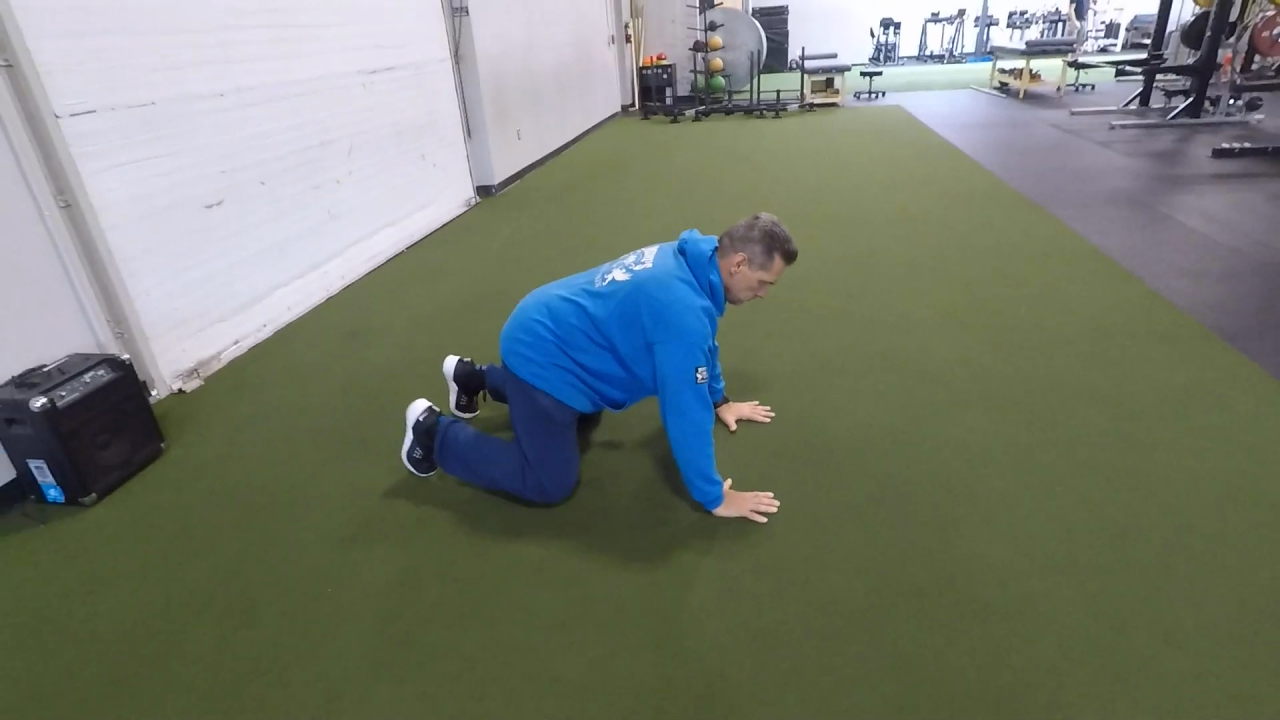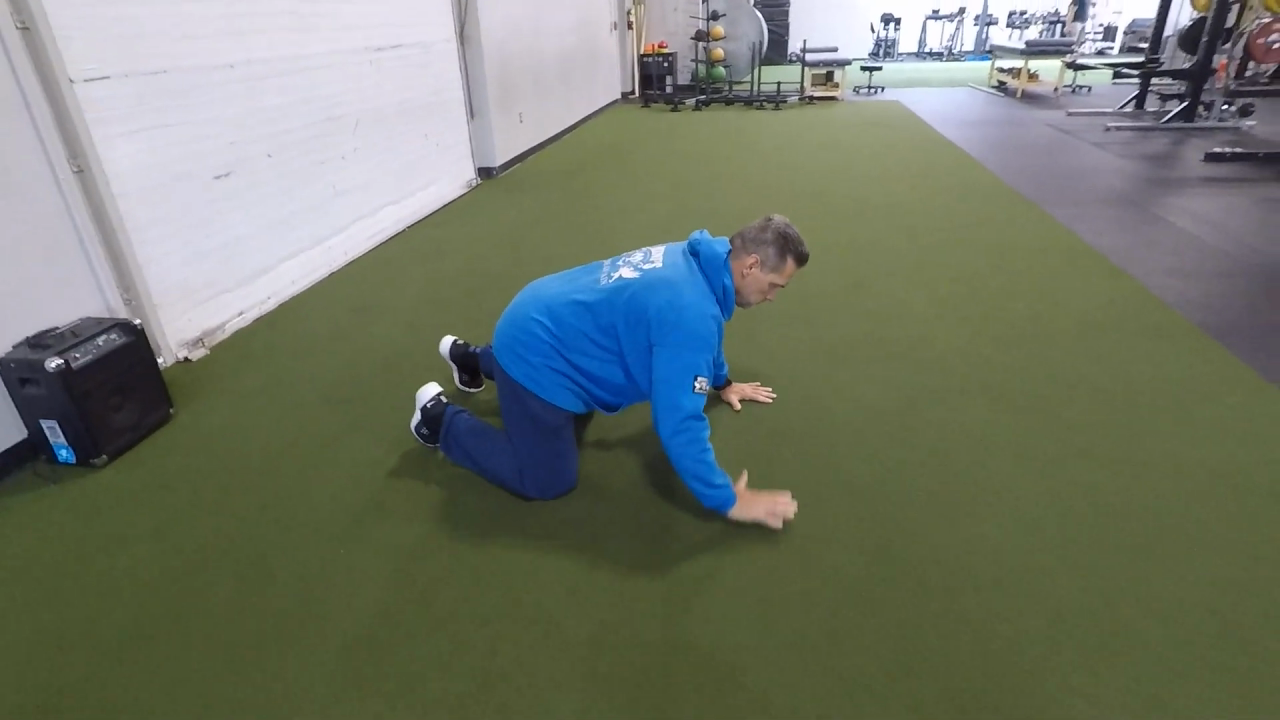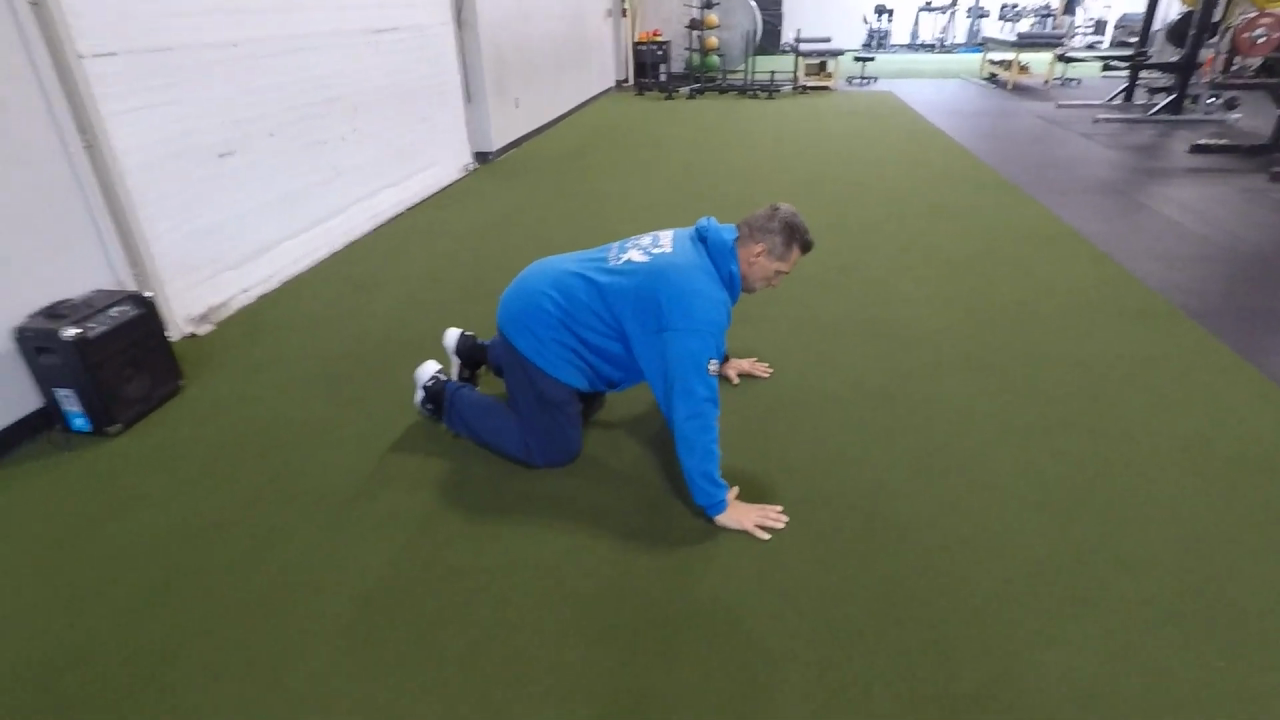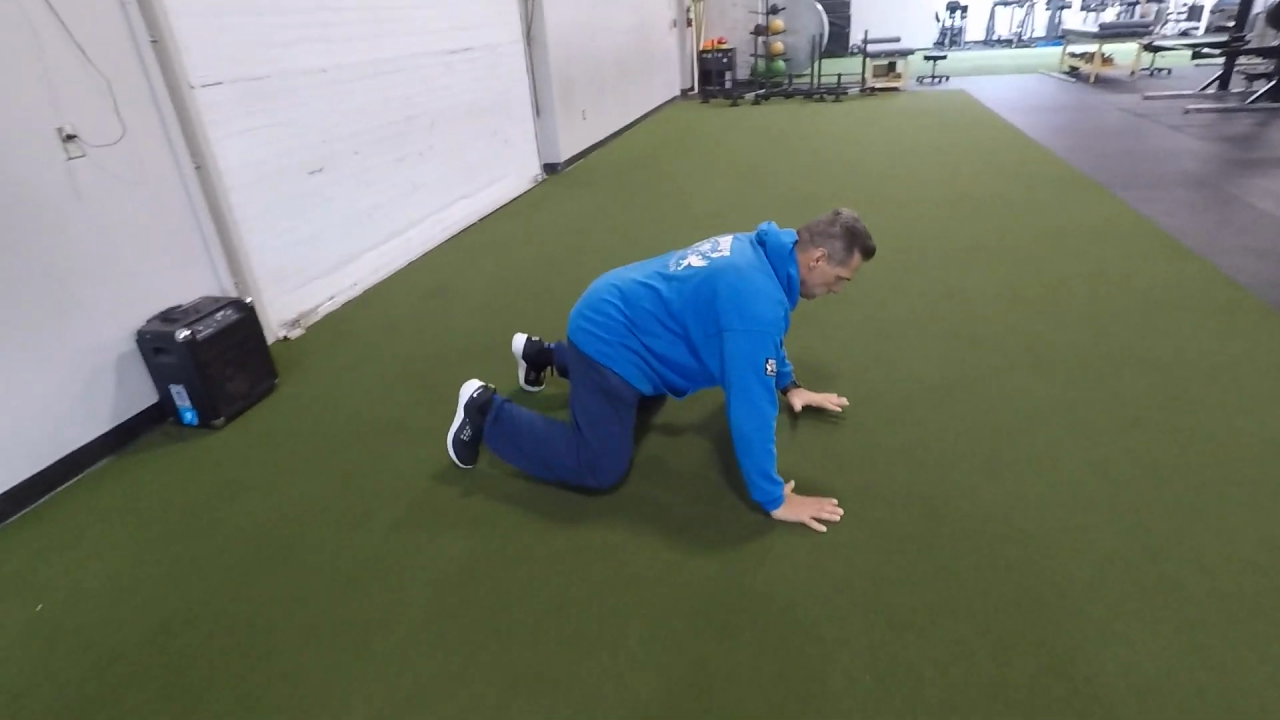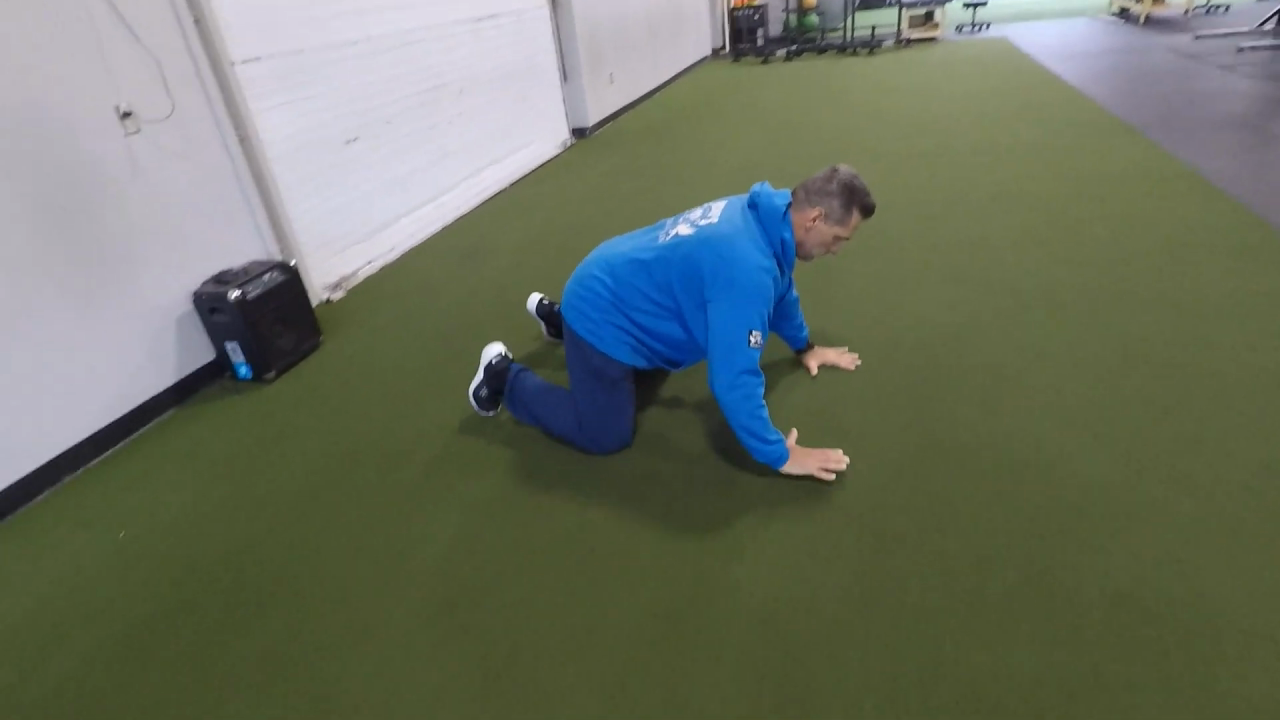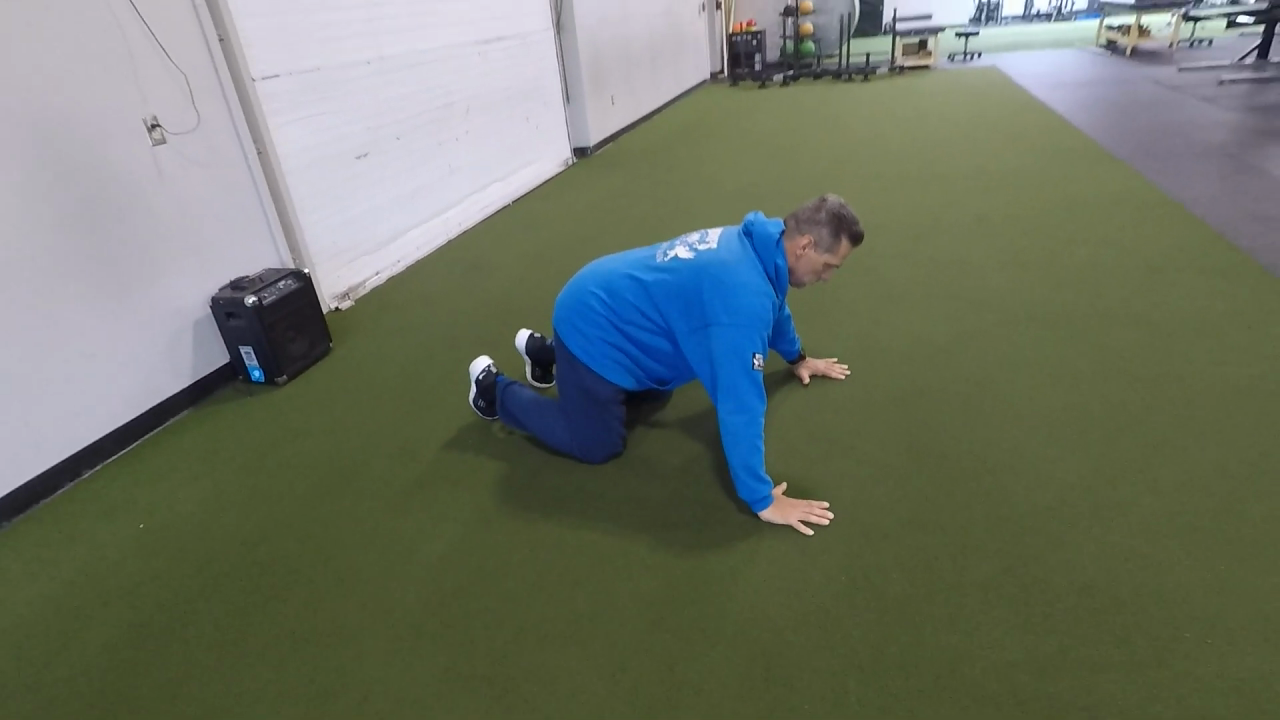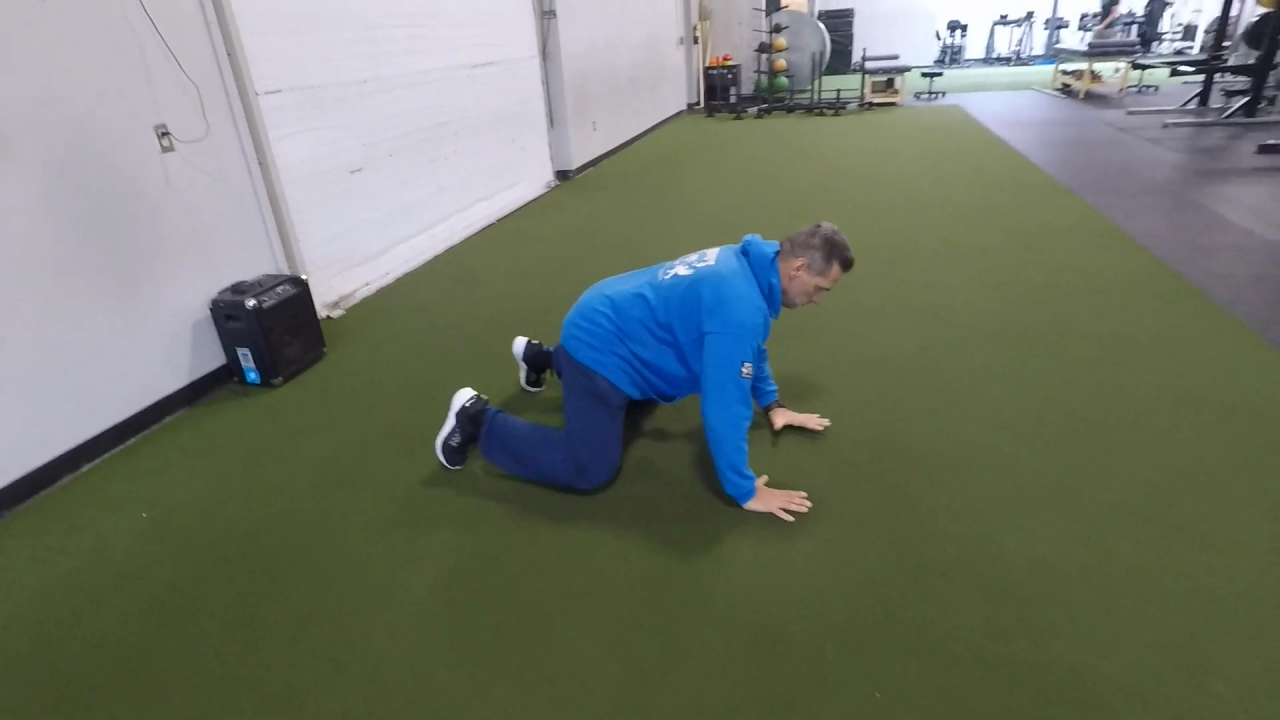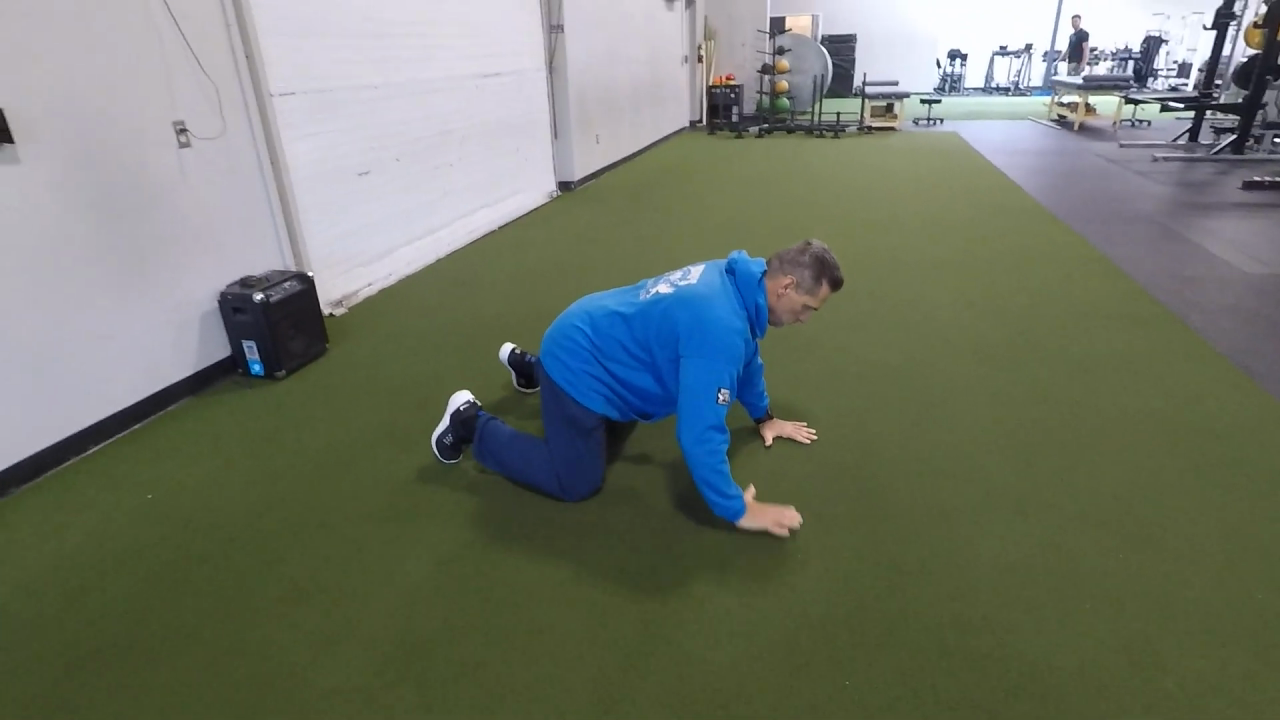
dt=0.5s
person 1, frame 1
left shoulder: (693, 260)
right shoulder: (683, 309)
left elbow: (703, 344)
right elbow: (687, 412)
left wrist: (719, 400)
right wrist: (714, 497)
left hip: (546, 330)
right hip: (542, 356)
left knee: (583, 418)
right knee: (550, 483)
left ankle: (475, 377)
right ankle: (433, 433)
person 1, frame 2
left shoulder: (696, 261)
right shoulder: (691, 312)
right elbow: (679, 423)
left wrist: (722, 382)
right wrist: (728, 500)
left hip: (537, 322)
right hip: (536, 356)
left knee: (575, 417)
right knee: (550, 481)
left ankle: (473, 358)
right ankle: (441, 419)
person 1, frame 3
left shoulder: (702, 245)
right shoulder: (700, 299)
right elbow: (693, 407)
left wrist: (717, 360)
right wrist: (717, 503)
left hip: (543, 296)
right hip: (541, 326)
left knee: (585, 401)
right knee: (554, 448)
left ankle: (476, 351)
right ankle: (442, 393)
person 1, frame 4
left shoulder: (762, 250)
right shoulder: (760, 301)
right elbow: (752, 408)
left wrist: (788, 385)
right wrist: (773, 498)
left hip: (613, 311)
right hip: (608, 336)
left knee: (647, 399)
right knee: (601, 468)
left ankle: (543, 354)
right ankle: (486, 414)
person 1, frame 5
left shoulder: (762, 215)
right shoulder: (745, 267)
left elbow: (779, 289)
right elbow: (734, 380)
left wrist: (804, 346)
right wrist: (779, 455)
left hip: (615, 288)
right hip: (600, 315)
left knee: (661, 361)
right knee: (607, 436)
left ankle: (556, 315)
right ankle: (505, 377)
person 1, frame 6
left shoulder: (757, 244)
right shoulder: (745, 294)
left elbow: (774, 307)
right elbow: (741, 405)
left wrist: (797, 358)
right wrist: (761, 500)
left hip: (604, 299)
right hip: (592, 328)
left knee: (655, 392)
right knee: (599, 445)
left ankle: (547, 350)
right ankle: (495, 388)
person 1, frame 7
left shoulder: (748, 263)
right shoulder: (741, 308)
left elbow: (751, 348)
right elbow: (726, 408)
left wrist: (772, 404)
right wrist: (745, 491)
left hip: (606, 322)
right hip: (601, 346)
left knee: (640, 402)
right knee: (589, 471)
left ankle: (542, 357)
right ankle: (478, 420)
person 1, frame 8
left shoulder: (738, 280)
right shoulder: (721, 326)
left elbow: (746, 357)
right elbow: (700, 434)
left wrist: (763, 416)
right wrist: (737, 510)
left hip: (590, 336)
right hip: (579, 364)
left knee: (621, 420)
right knee: (577, 483)
left ankle: (528, 365)
right ankle: (471, 423)
